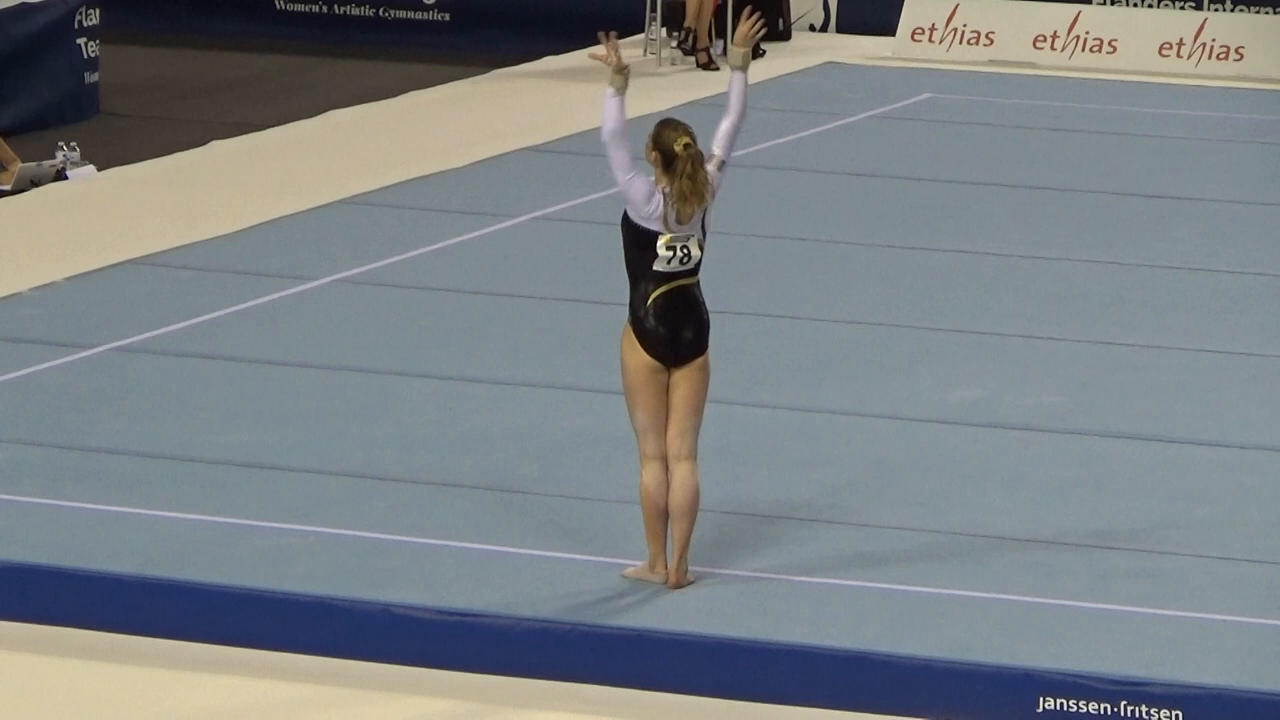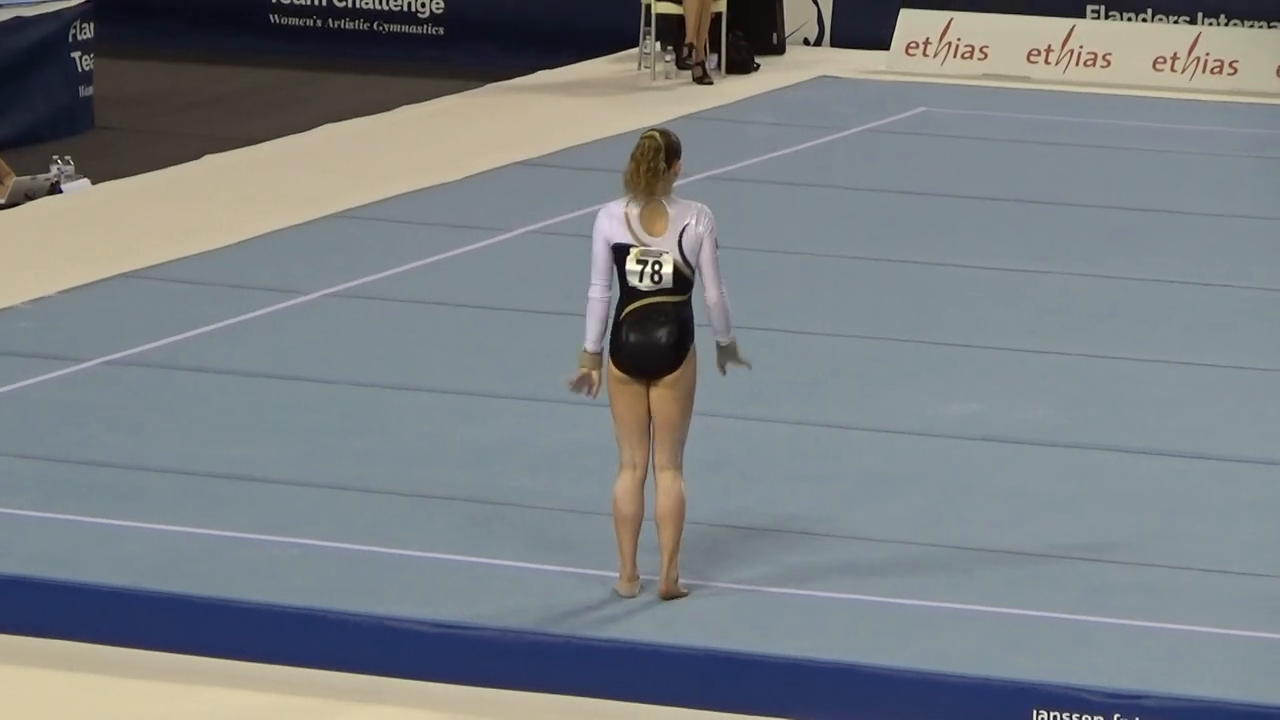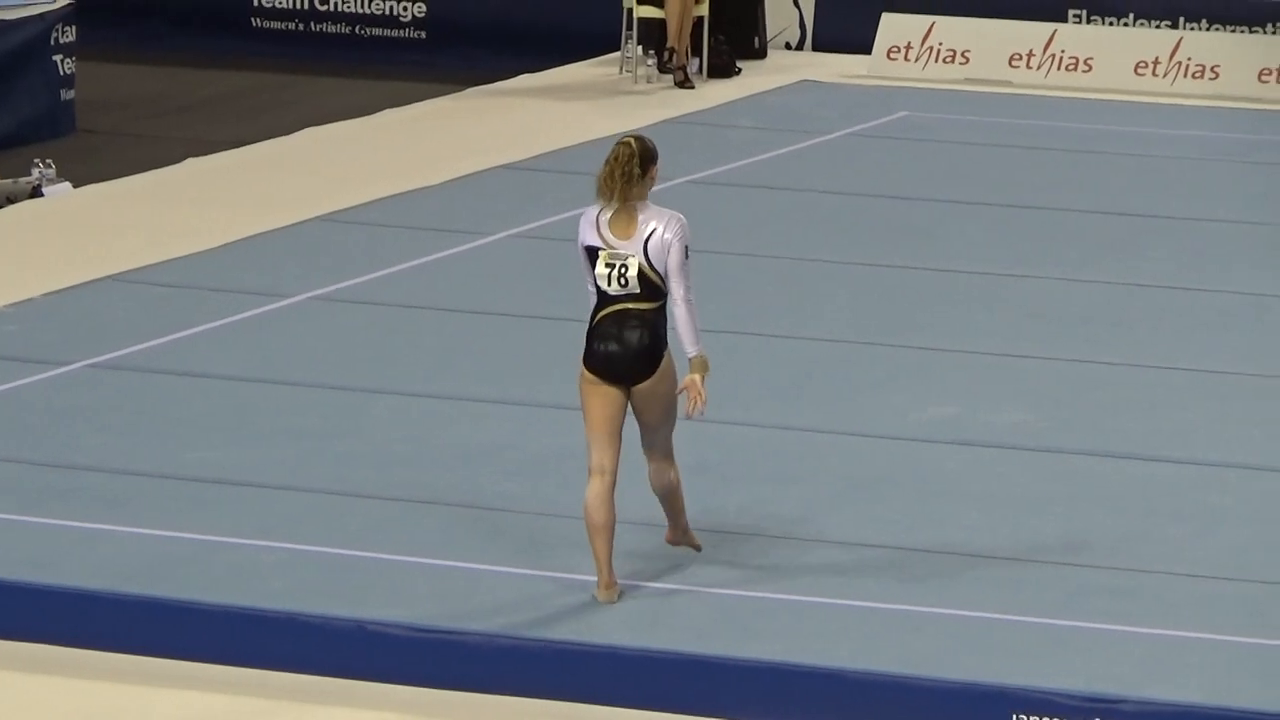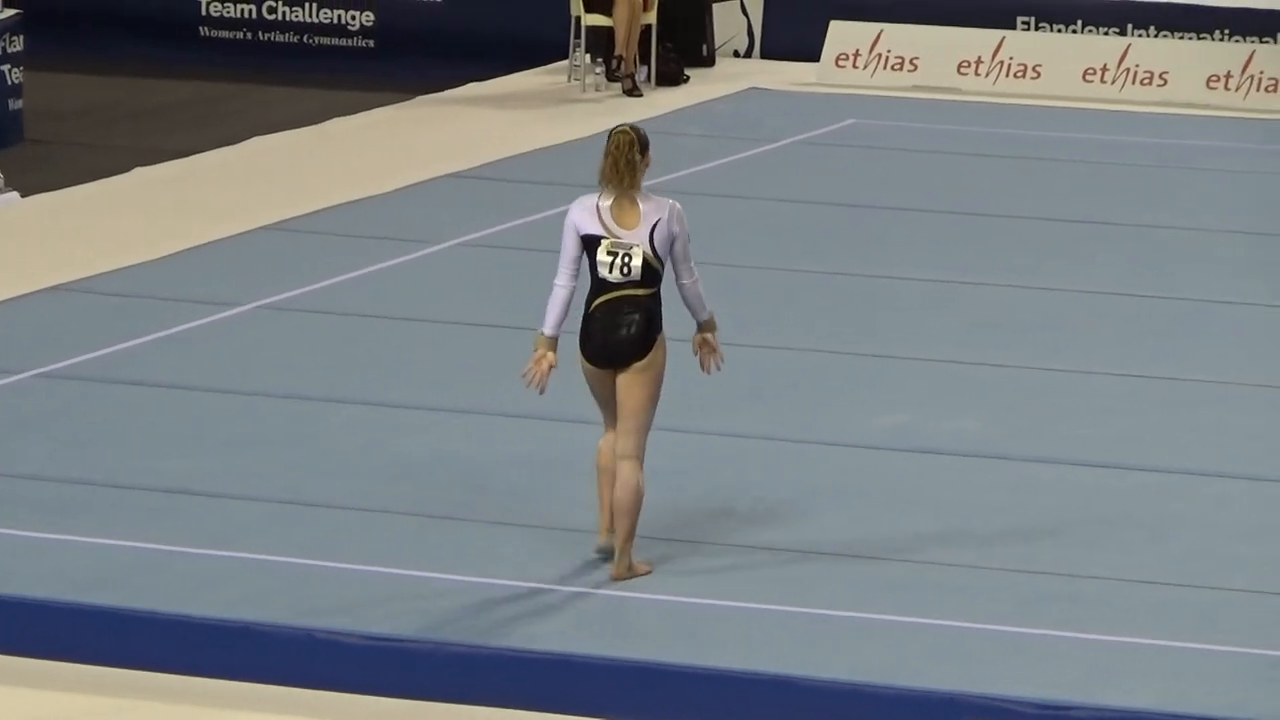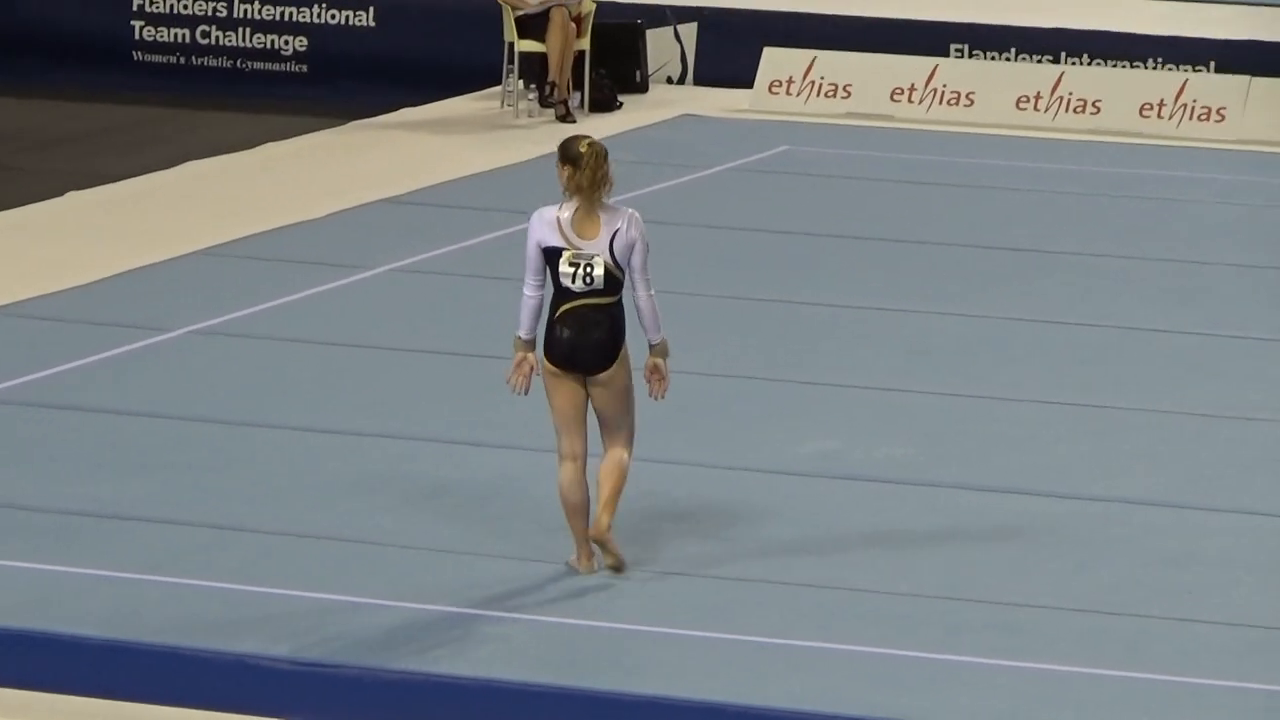
dt=0.5s
person 1, frame 1
left shoulder: (643, 199)
right shoulder: (705, 182)
left elbow: (611, 135)
right elbow: (733, 121)
right wrist: (737, 65)
left hip: (647, 339)
right hip: (692, 331)
left knee: (652, 458)
right knee: (683, 456)
left ankle: (655, 563)
right ankle: (677, 566)
person 1, frame 2
left shoulder: (610, 217)
right shoulder: (698, 218)
left elbow: (598, 292)
right elbow: (713, 293)
left wrist: (590, 356)
right wrist: (725, 345)
left hip: (626, 345)
right hip: (673, 346)
left knee: (630, 466)
right knee: (669, 467)
left ankle: (628, 574)
right ankle: (669, 576)
person 1, frame 3
left shoulder: (589, 222)
right shoulder: (670, 224)
right elbow: (680, 298)
right wrist: (696, 364)
left hip: (600, 350)
right hip: (647, 352)
left knee: (601, 471)
right knee: (659, 454)
left ankle: (605, 579)
right ankle: (679, 530)
person 1, frame 4
left shoulder: (581, 211)
right shoulder: (668, 213)
left elbow: (564, 281)
right elbow: (686, 278)
left wrist: (547, 341)
right wrist: (705, 326)
left hip: (596, 332)
right hip: (642, 335)
left knee: (611, 431)
right knee: (630, 452)
left ankle: (606, 527)
right ankle: (623, 559)
person 1, frame 5
left shoulder: (543, 222)
right shoulder: (627, 222)
left elbow: (533, 290)
right elbow: (641, 291)
left wrist: (524, 346)
right wrist: (657, 349)
left hip: (560, 340)
right hip: (605, 339)
left knee: (570, 453)
right knee: (618, 444)
left ankle: (583, 551)
right ankle: (602, 522)
